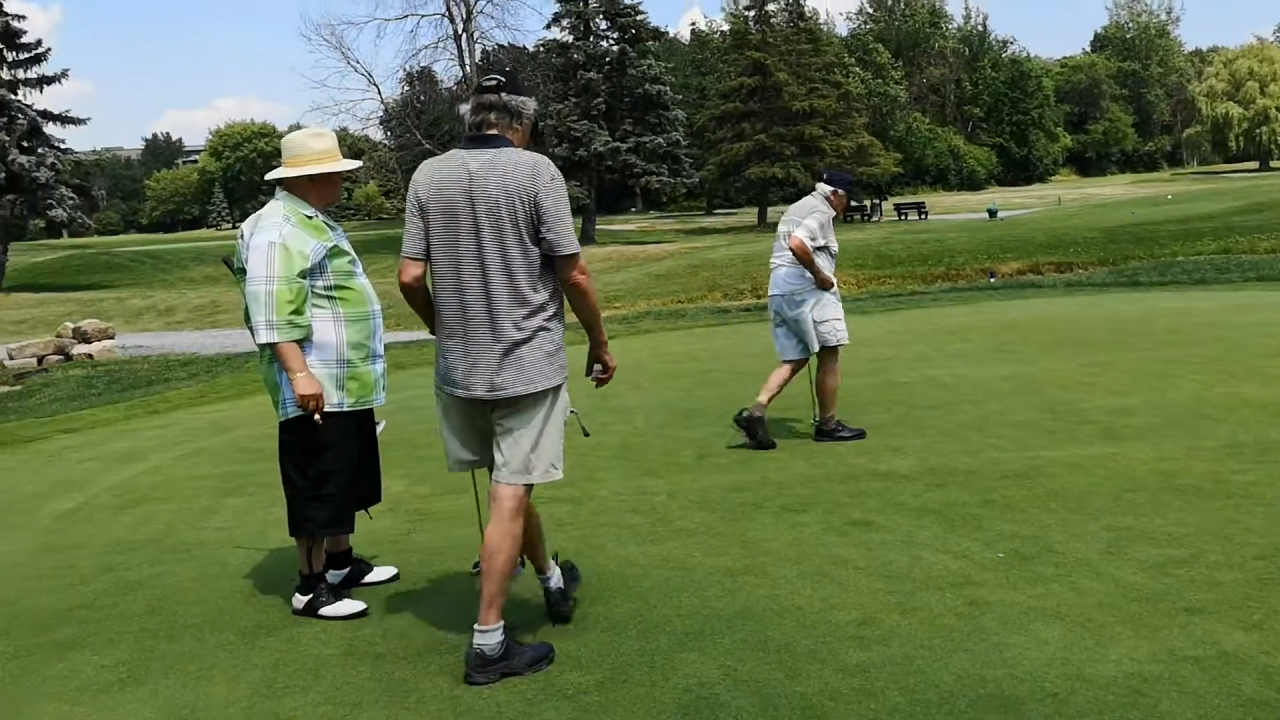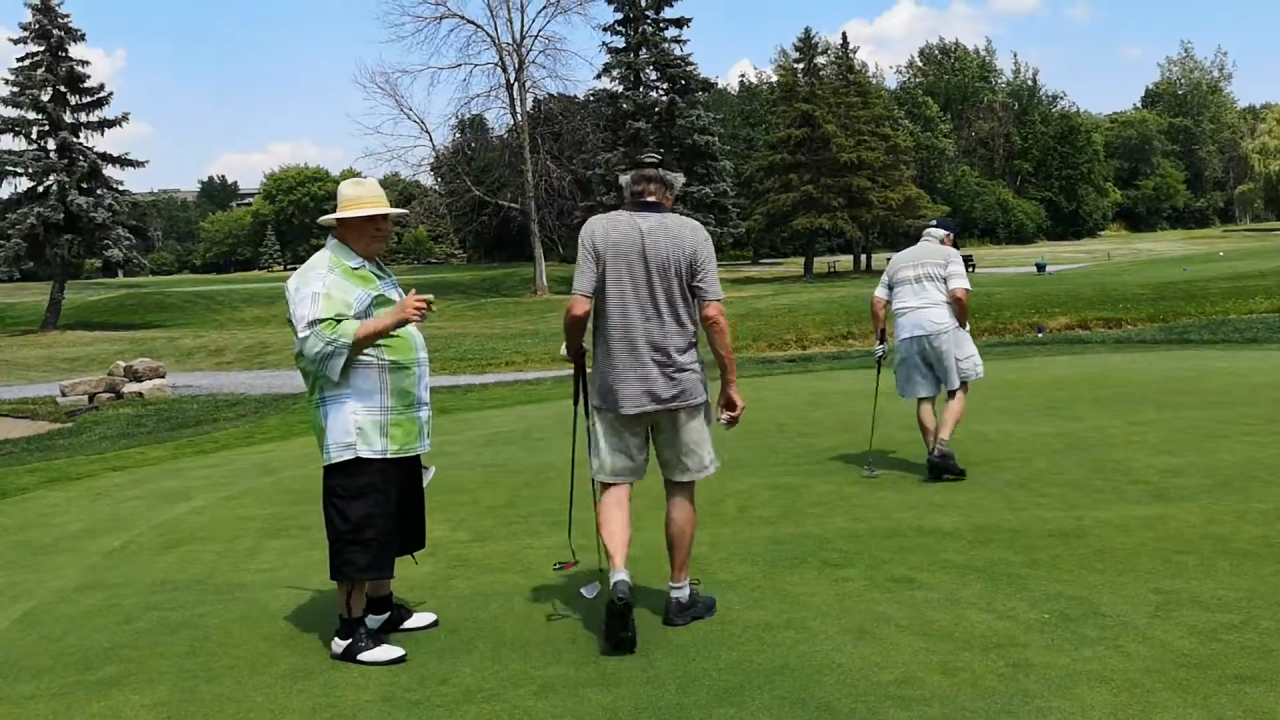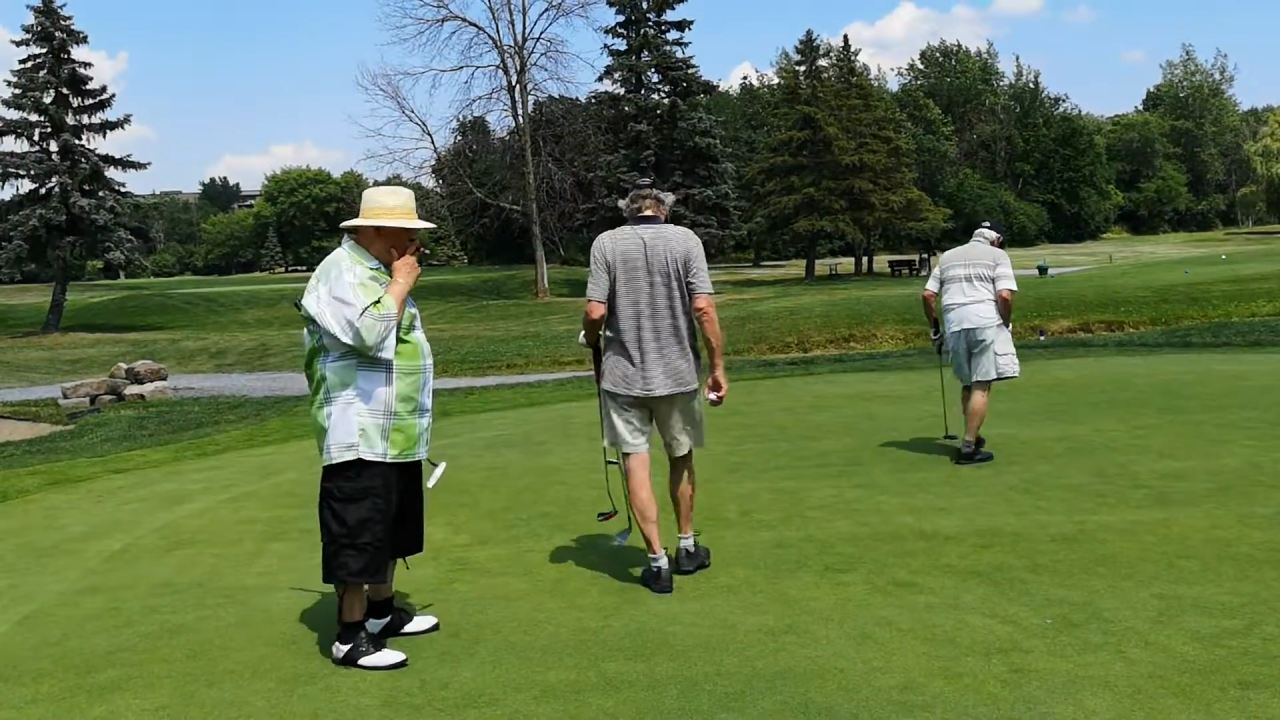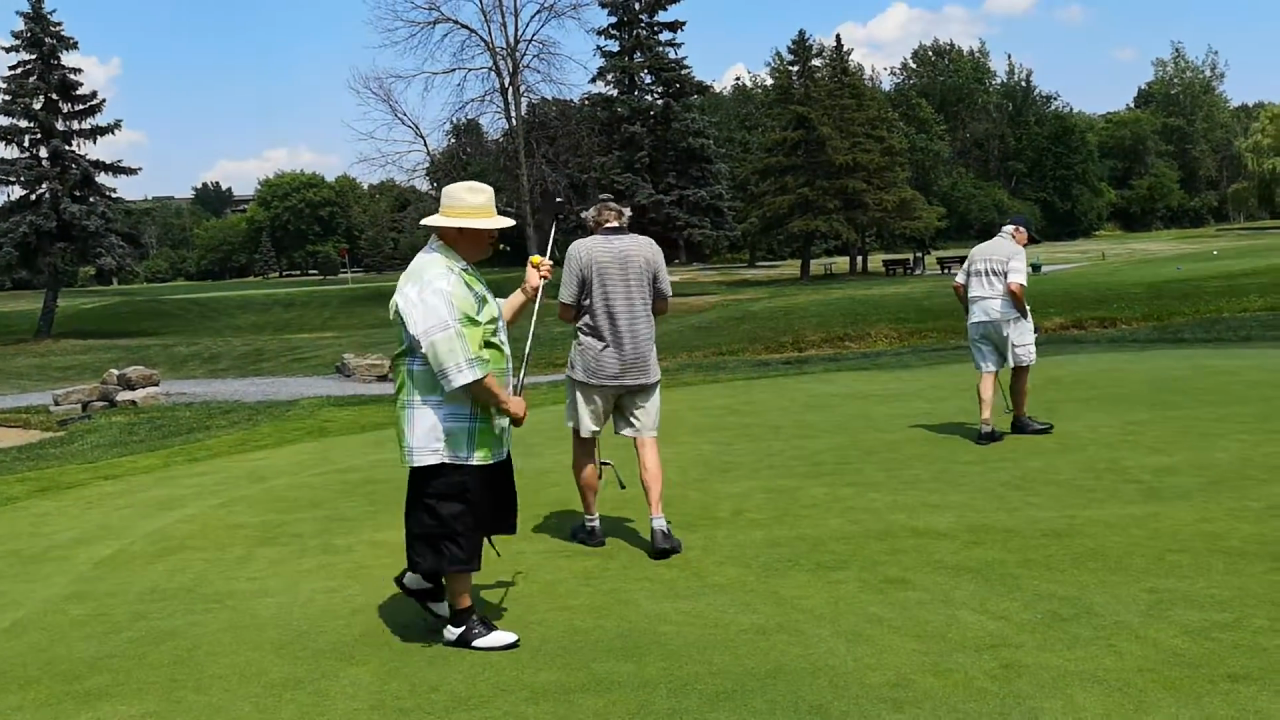
dt=1s
person 1, frame 1
left shoulder: (313, 222)
right shoulder: (277, 228)
right elbow: (273, 311)
right wrist: (299, 373)
left hip: (346, 383)
right hip: (317, 386)
left knee: (344, 481)
right knee: (317, 488)
left ankle: (342, 564)
right ankle: (311, 586)
person 1, frame 2
left shoulder: (371, 269)
right shoulder: (324, 274)
right elbow: (322, 340)
right wrist: (391, 319)
left hip: (392, 426)
right hip: (357, 429)
left knee: (386, 523)
right knee: (359, 529)
left ankle: (381, 608)
right ankle: (351, 632)
person 1, frame 3
left shoulder: (376, 270)
right shoulder: (342, 272)
right elbow: (372, 333)
right wrist: (402, 283)
left hip: (394, 430)
right hip: (360, 431)
left knee: (389, 525)
right knee: (358, 531)
left ankle: (382, 611)
right ankle: (350, 636)
person 1, frame 4
left shoulder: (458, 270)
right shoulder: (432, 278)
left elbow: (487, 327)
right elbow: (456, 360)
left wrist: (526, 291)
right wrist: (505, 400)
left hip: (475, 424)
right hip: (447, 428)
left knee: (487, 509)
right knee: (455, 520)
left ankle: (425, 575)
right ankle: (463, 620)
person 2, frame 1
left shoulder: (428, 175)
right shoulder: (536, 171)
left elbow: (410, 276)
right elbow: (574, 274)
right wrist: (600, 343)
left hip: (460, 366)
right hip: (528, 363)
left knee: (509, 486)
right knee: (510, 496)
left ankle: (552, 584)
right ankle: (487, 642)
person 2, frame 2
left shoulder: (597, 229)
right shoulder: (691, 232)
left elbow: (577, 310)
right elbow: (713, 316)
left wrist: (573, 350)
right wrist: (730, 382)
left hip: (614, 387)
right hip: (680, 386)
left knee: (614, 489)
right knee: (681, 490)
left ankle: (619, 580)
right ankle: (680, 596)
person 2, frame 3
left shoulder: (606, 243)
right shoulder: (686, 240)
left elbow: (596, 313)
right elbow: (704, 308)
left wrist: (590, 337)
right wrist: (717, 366)
left hip: (623, 374)
right hip: (678, 373)
left knee: (637, 465)
right knee: (682, 459)
left ankle: (658, 563)
right ankle: (686, 546)
person 2, frame 4
left shoulder: (580, 249)
right shoulder: (649, 247)
left elbow: (566, 312)
right elbow: (662, 306)
left hip: (593, 365)
right hip: (641, 364)
left knee: (584, 441)
right knee: (647, 442)
left ankle: (591, 524)
right ankle: (659, 525)
person 3, frame 1
left shoulder: (798, 208)
right shoulder: (821, 212)
right elbow: (797, 245)
right wrist: (822, 275)
left hip: (781, 289)
right hip: (806, 289)
left knee: (794, 360)
right knee: (829, 355)
left ankle: (754, 412)
right ankle: (828, 425)
person 3, frame 2
left shoulder: (897, 259)
right shoulder: (949, 254)
left elbow: (878, 302)
right elbow: (959, 295)
left wrist: (880, 338)
right wrist: (963, 326)
left hip: (906, 333)
right hip: (941, 328)
left knee: (925, 397)
right knee: (958, 390)
left ankle: (936, 458)
right ankle: (942, 448)
person 3, frame 3
left shoulder: (947, 256)
right shoulder: (998, 255)
left elbow: (928, 295)
right elbow: (1005, 295)
left wrist: (934, 327)
right wrist: (1006, 324)
left hip: (955, 326)
right hip: (986, 324)
left knee: (970, 383)
right knee: (981, 386)
left ankle: (971, 437)
right ankle: (968, 447)
person 3, frame 4
left shoulder: (977, 250)
right shoulder: (1015, 250)
left elbow: (958, 285)
right elbow: (1014, 288)
left wrist: (970, 309)
right wrist: (1024, 313)
left hip: (978, 318)
right hip: (1007, 316)
left knee: (987, 371)
right knee: (1021, 368)
left ankle: (986, 427)
right ankle: (1020, 420)
